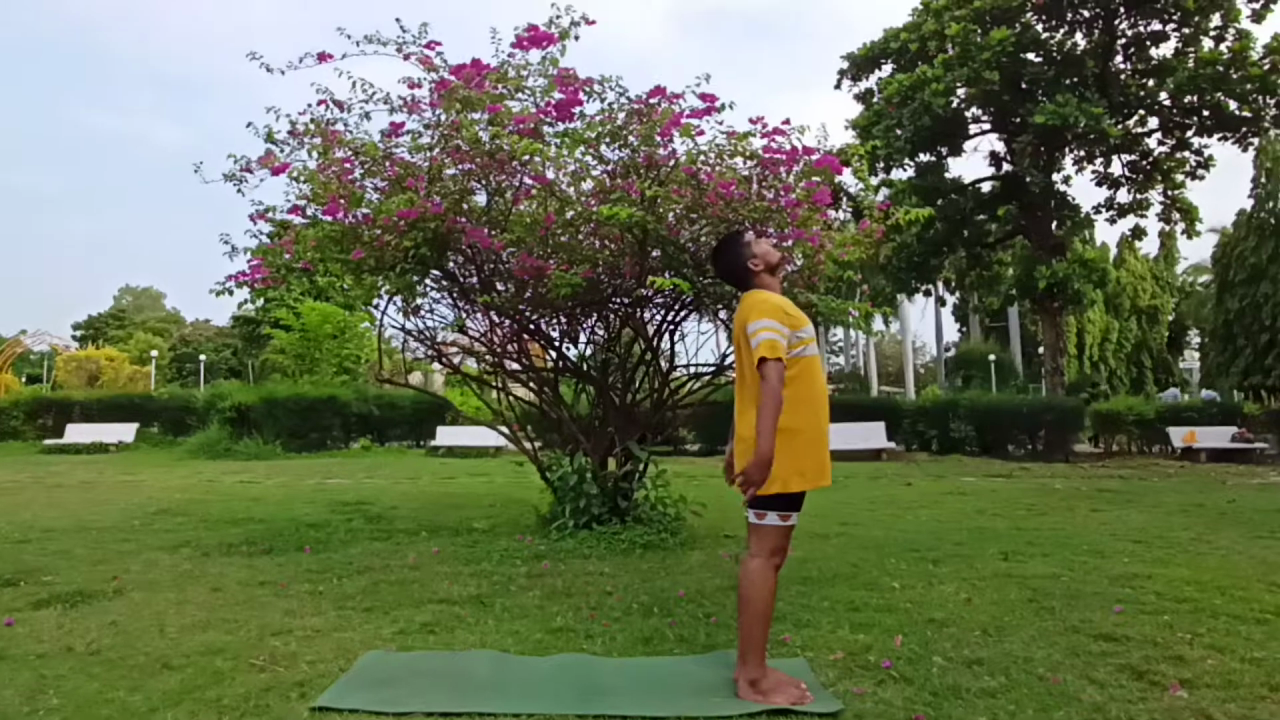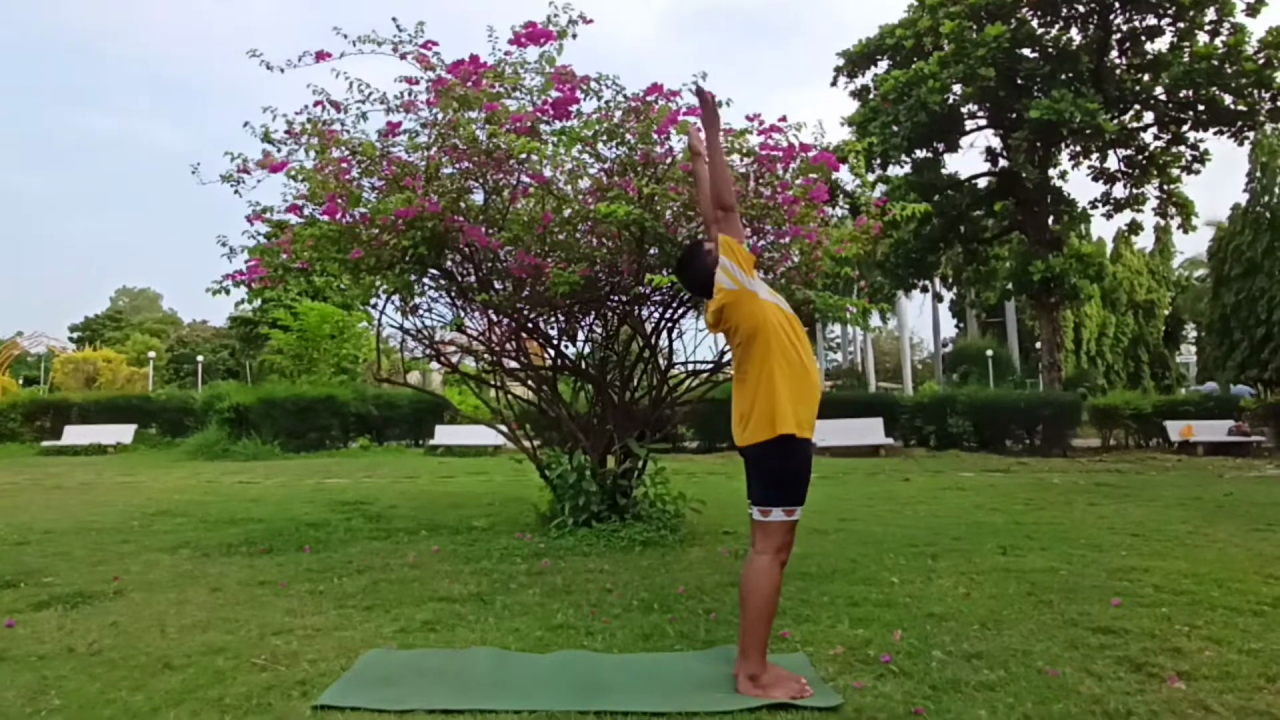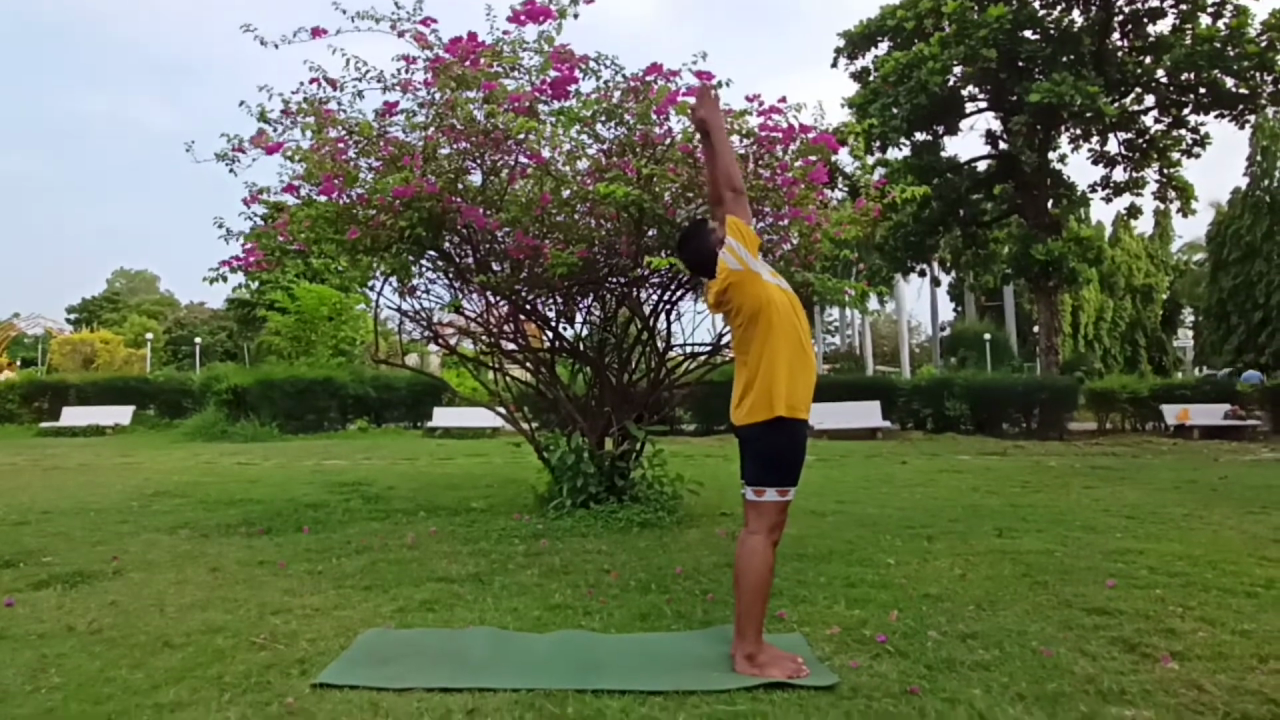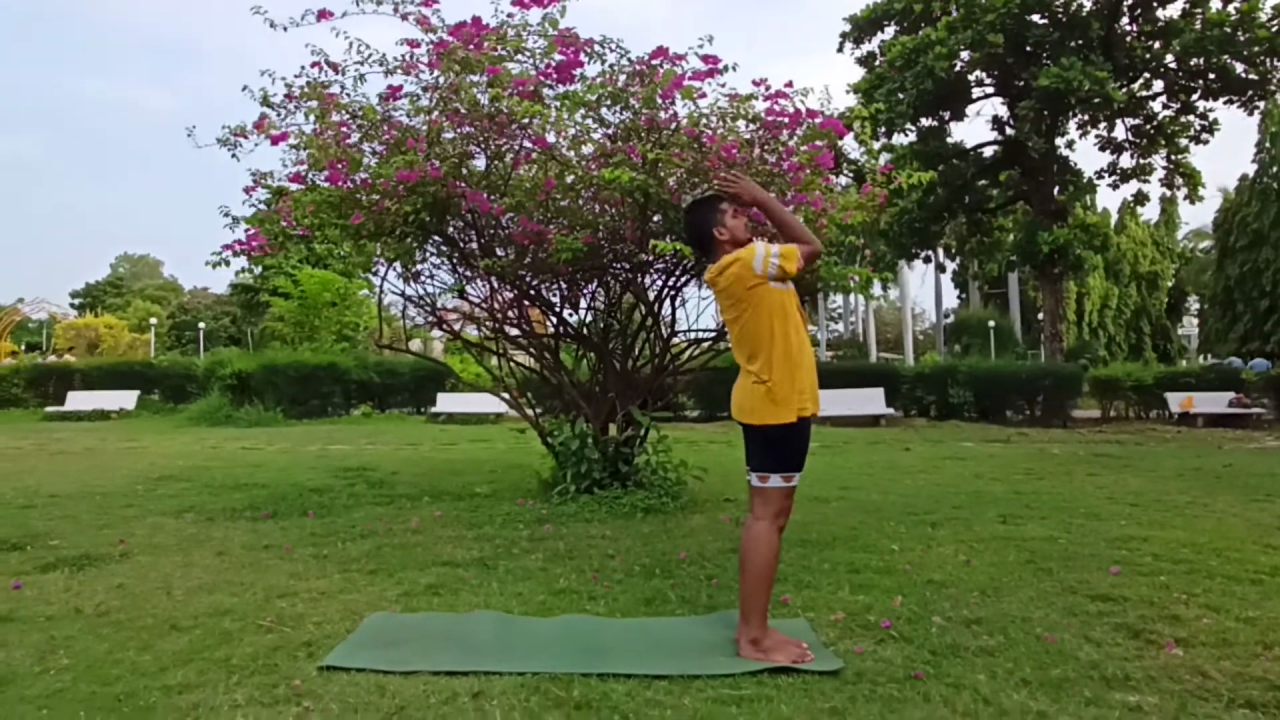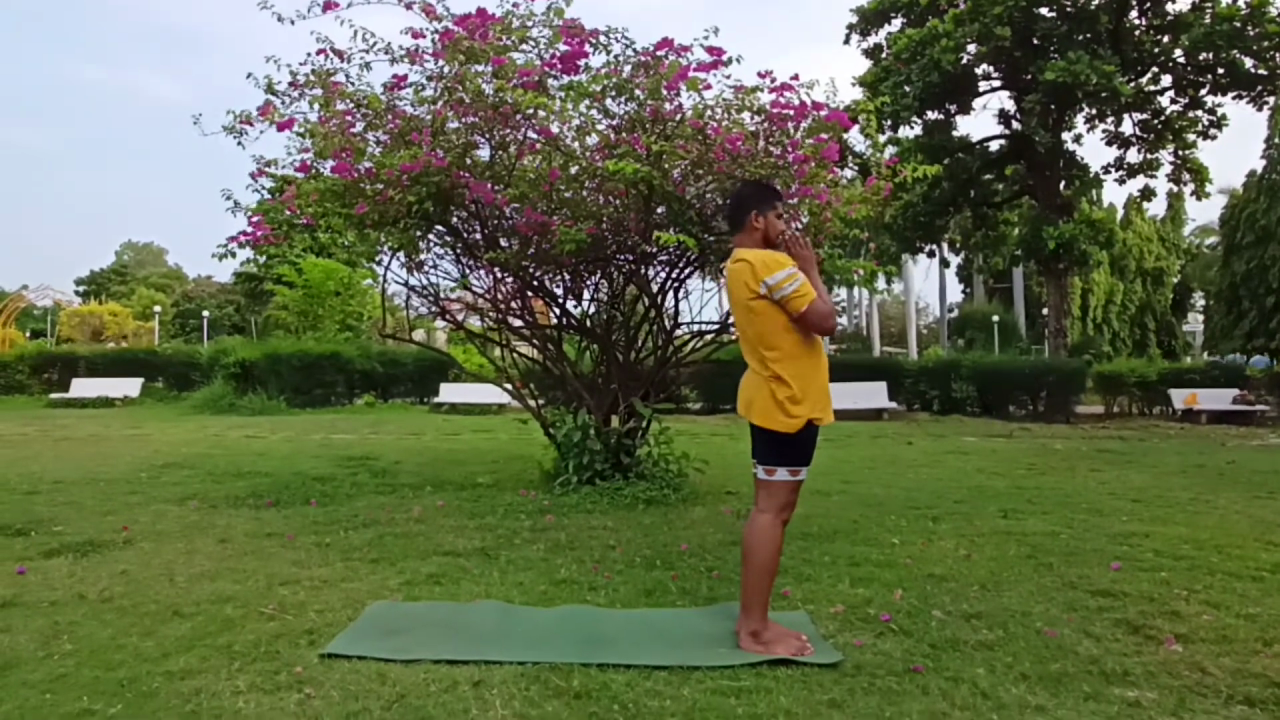
dt=1s
person 1, frame 1
left shoulder: (761, 306)
right shoulder: (767, 305)
left elbow: (754, 380)
right elbow: (770, 378)
left wrist: (735, 444)
right wrist: (763, 449)
left hip: (786, 454)
right hip: (780, 455)
left knee: (769, 556)
right knee: (765, 555)
left ankle: (752, 667)
right ankle: (753, 678)
person 1, frame 2
left shoulder: (731, 300)
right shoulder: (733, 286)
left elbow: (716, 214)
right elbow: (724, 209)
left wrist: (700, 157)
right wrist: (712, 131)
left hip: (776, 429)
right hip: (777, 429)
left knee: (772, 548)
right knee: (770, 548)
left ankle: (753, 660)
right ankle: (753, 672)
person 1, frame 3
left shoulder: (738, 276)
right shoulder: (736, 270)
left elbow: (723, 198)
right elbow: (732, 193)
left wrist: (711, 133)
right wrist: (714, 127)
left hip: (772, 410)
right hip: (772, 412)
left knee: (764, 528)
right knee: (762, 528)
left ankle: (750, 643)
right ankle: (749, 652)
person 1, frame 4
left shoulder: (730, 270)
right shoulder: (749, 261)
left elbow: (794, 246)
right elbow: (811, 247)
left wrist: (751, 203)
right wrist: (759, 197)
left hip: (769, 401)
right hip: (778, 404)
left knee: (769, 515)
right knee: (768, 515)
left ankle: (754, 627)
right ankle: (754, 637)
person 1, frame 5
left shoulder: (741, 265)
right shoulder: (770, 264)
left elbow: (793, 316)
right elbow: (825, 321)
left wrist: (799, 269)
right wrist: (810, 270)
left hip: (774, 397)
right hip: (786, 401)
left knee: (771, 509)
right knee: (773, 510)
left ankle: (754, 620)
right ankle: (755, 629)
